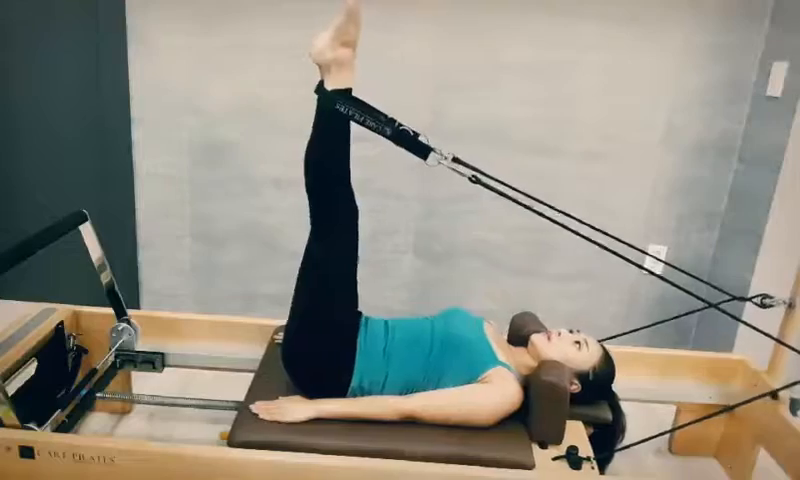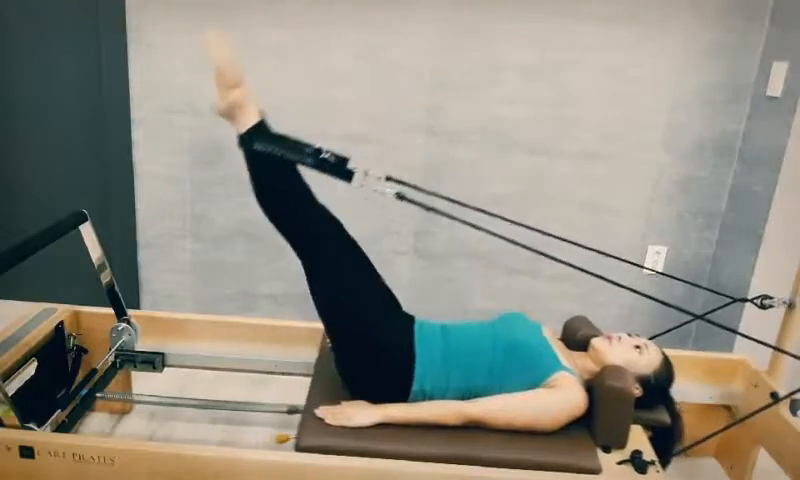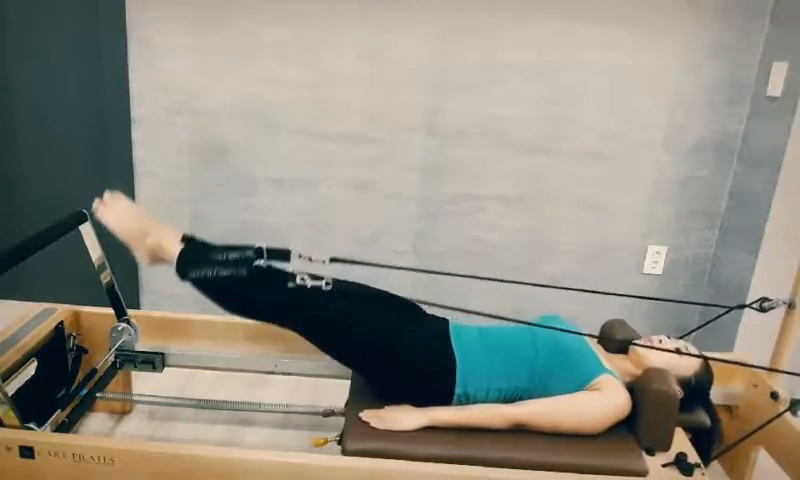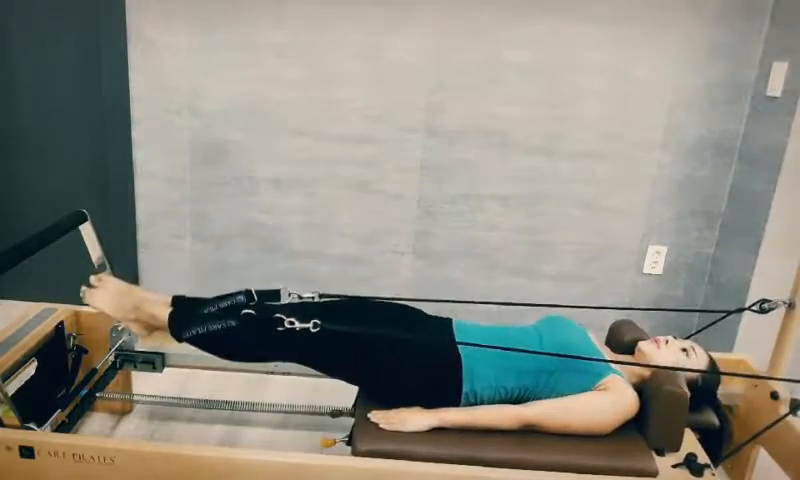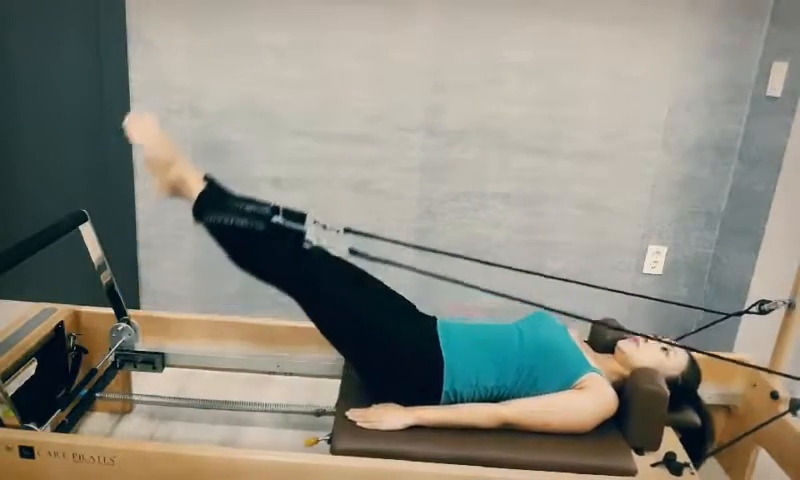
dt=0.7s
person 1, frame 1
left shoulder: (505, 394)
right shoulder: (494, 339)
left elbow: (406, 409)
left wrist: (313, 408)
left hip: (329, 367)
right hip: (348, 341)
left knee: (333, 221)
person 1, frame 2
left shoulder: (569, 400)
right shoulder: (549, 345)
left elbow: (468, 412)
left wrist: (377, 412)
left hip: (390, 372)
right hip: (407, 335)
left knee: (319, 238)
right knee: (321, 232)
left ankle: (246, 119)
right ankle: (248, 120)
person 1, frame 3
left shoulder: (611, 402)
right shoulder: (592, 352)
left elbow: (514, 414)
left wrist: (424, 416)
left hip: (435, 373)
right hip: (439, 338)
left knee: (298, 301)
right knee: (300, 287)
left ankle: (170, 249)
right ankle: (173, 246)
person 1, frame 4
left shoulder: (620, 401)
right shoulder: (594, 348)
left elbow: (522, 415)
left wrist: (430, 417)
left hip: (445, 375)
right hip: (443, 336)
left knee: (292, 335)
right knee: (290, 311)
left ankle: (161, 313)
right ankle: (161, 307)
person 1, frame 5
left shoulder: (601, 400)
right shoulder: (575, 347)
left elbow: (501, 413)
left wrist: (411, 412)
left hip: (423, 372)
right hip: (427, 337)
left knee: (305, 269)
right knee: (308, 257)
left ankle: (191, 184)
right ankle: (191, 180)
